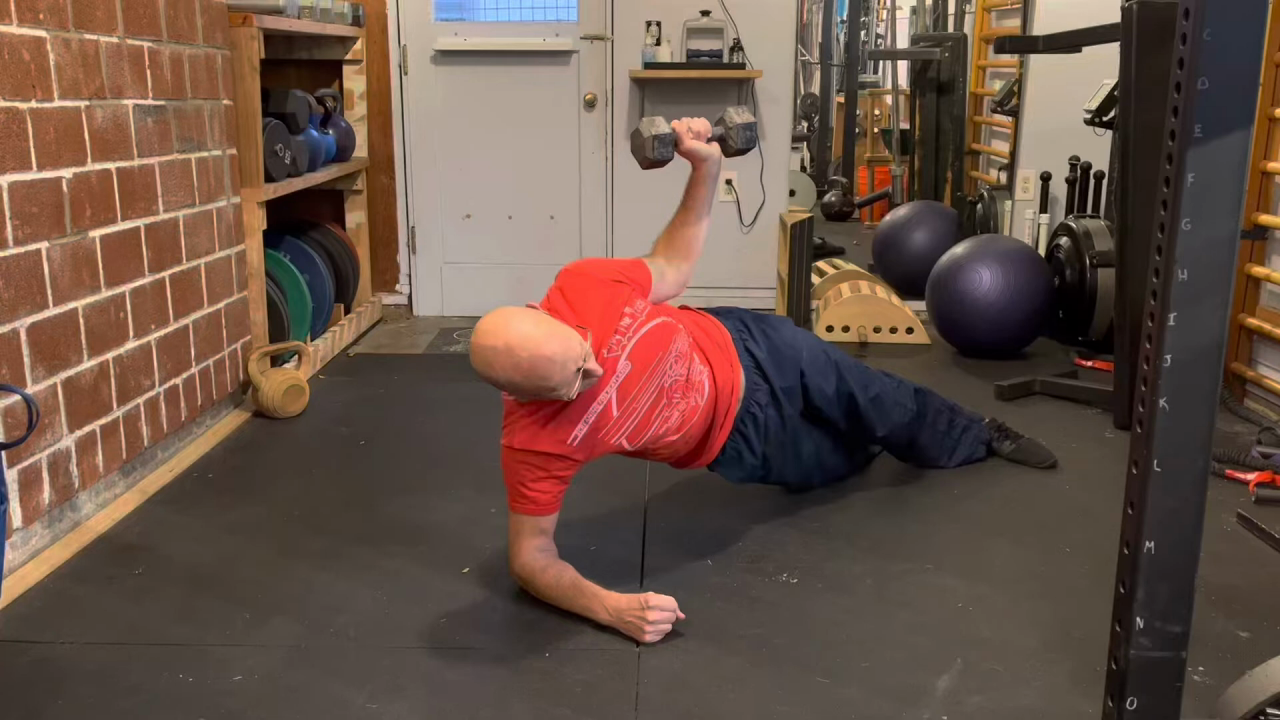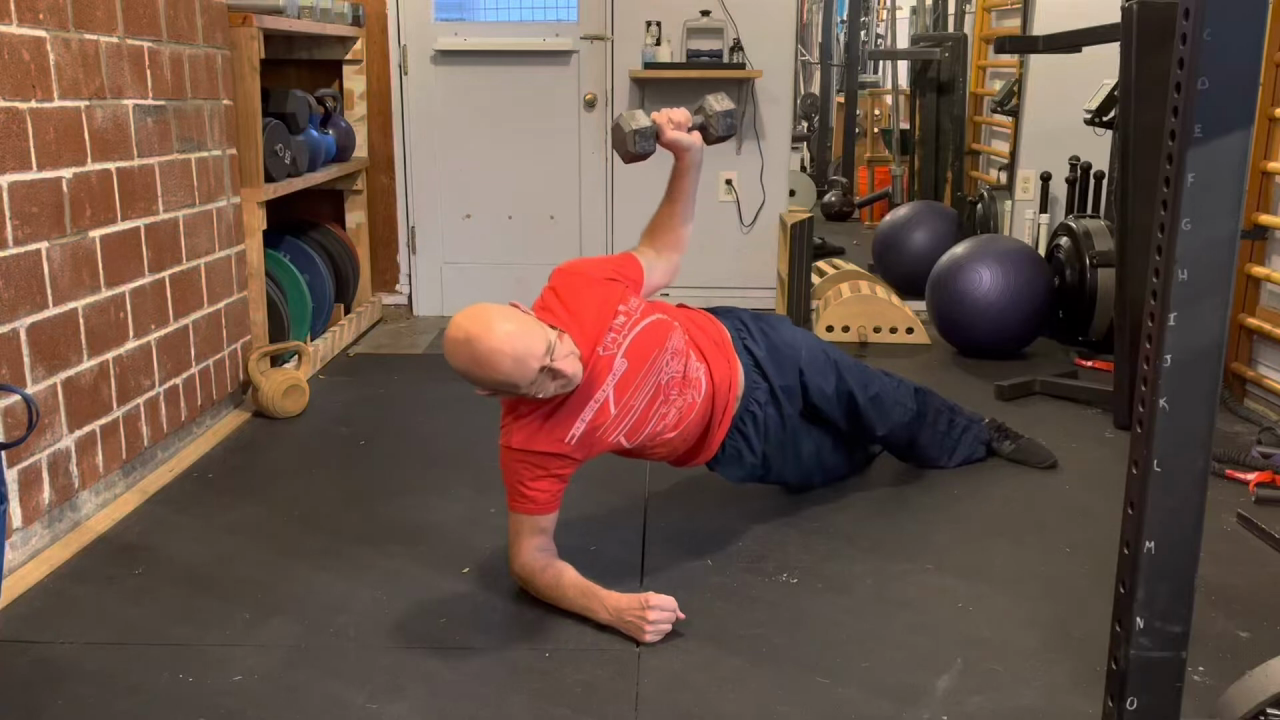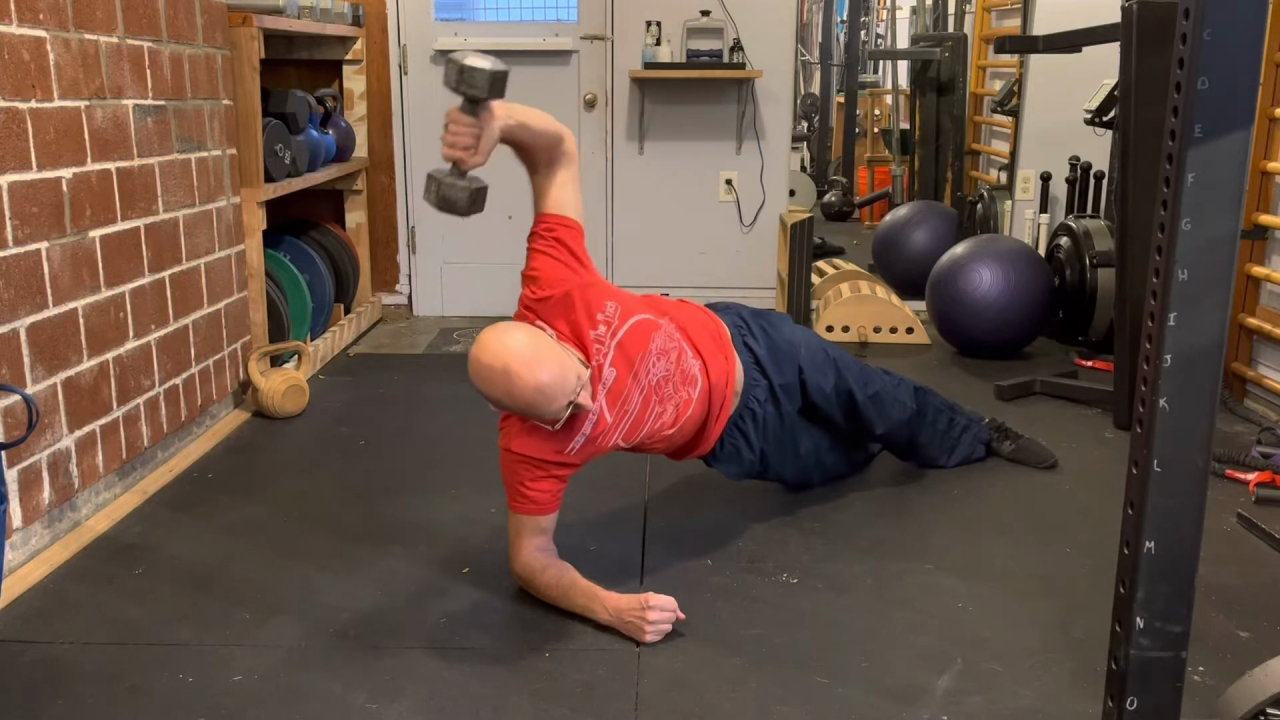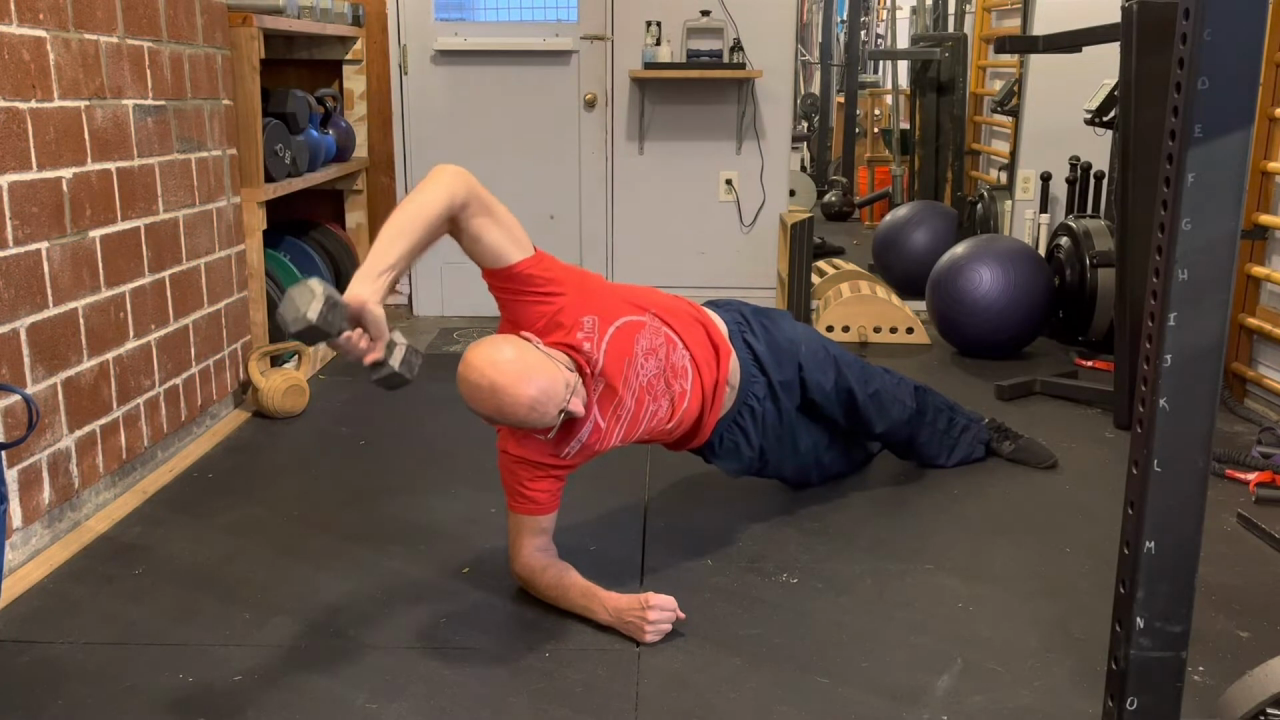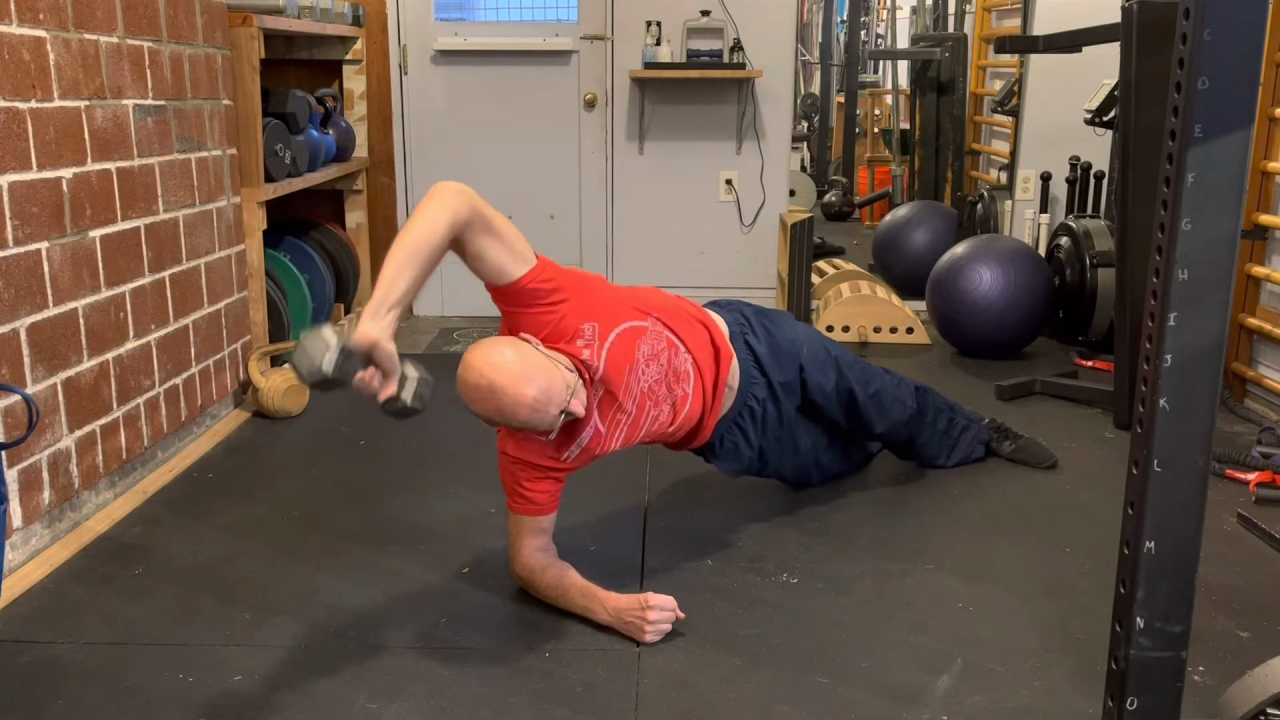
dt=1s
person 1, frame 1
left shoulder: (582, 285)
right shoulder: (533, 442)
left elbow: (671, 268)
right elbow: (530, 556)
left wrist: (706, 167)
right wrist: (612, 609)
left hip: (743, 348)
right hip: (736, 439)
left knee: (888, 406)
right knee: (838, 462)
left ankle: (982, 435)
person 1, frame 2
left shoulder: (574, 287)
right shoulder: (531, 441)
left elbow: (661, 257)
right elbow: (531, 558)
left wrist: (689, 157)
right wrist: (613, 608)
left hip: (742, 347)
right hip: (735, 440)
left knee: (888, 407)
right knee: (837, 463)
left ankle: (979, 435)
right ankle: (924, 442)
person 1, frame 3
left shoulder: (555, 296)
right shoulder: (531, 445)
left elbow: (557, 147)
right elbow: (530, 559)
left wrist: (496, 120)
right wrist: (611, 608)
left hip: (744, 344)
right hip: (735, 437)
left knee: (888, 405)
right knee: (836, 461)
left ankle: (981, 435)
right ankle: (923, 445)
person 1, frame 4
left shoulder: (539, 302)
right shoulder: (531, 447)
left elbow: (454, 187)
right elbow: (531, 558)
left wrist: (370, 282)
right wrist: (609, 607)
left hip: (744, 343)
right hip: (732, 432)
left knee: (889, 406)
right knee: (834, 462)
left ankle: (978, 435)
right ankle: (921, 444)
person 1, frame 5
left shoulder: (540, 313)
right shoulder: (529, 453)
left elbow: (460, 202)
right elbow: (531, 560)
left wrist: (383, 305)
right wrist: (610, 609)
left hip: (743, 346)
right hip: (729, 434)
left knee: (885, 406)
right knee: (839, 461)
left ankle: (980, 436)
right ankle: (945, 445)
